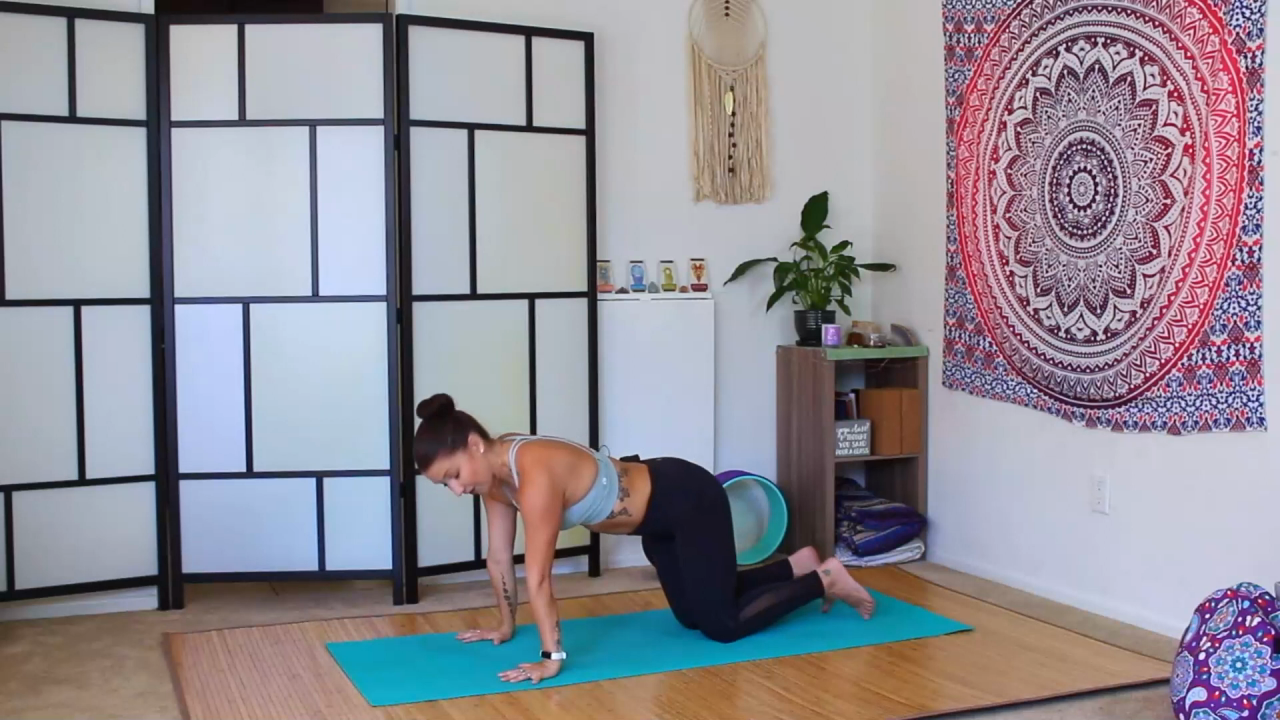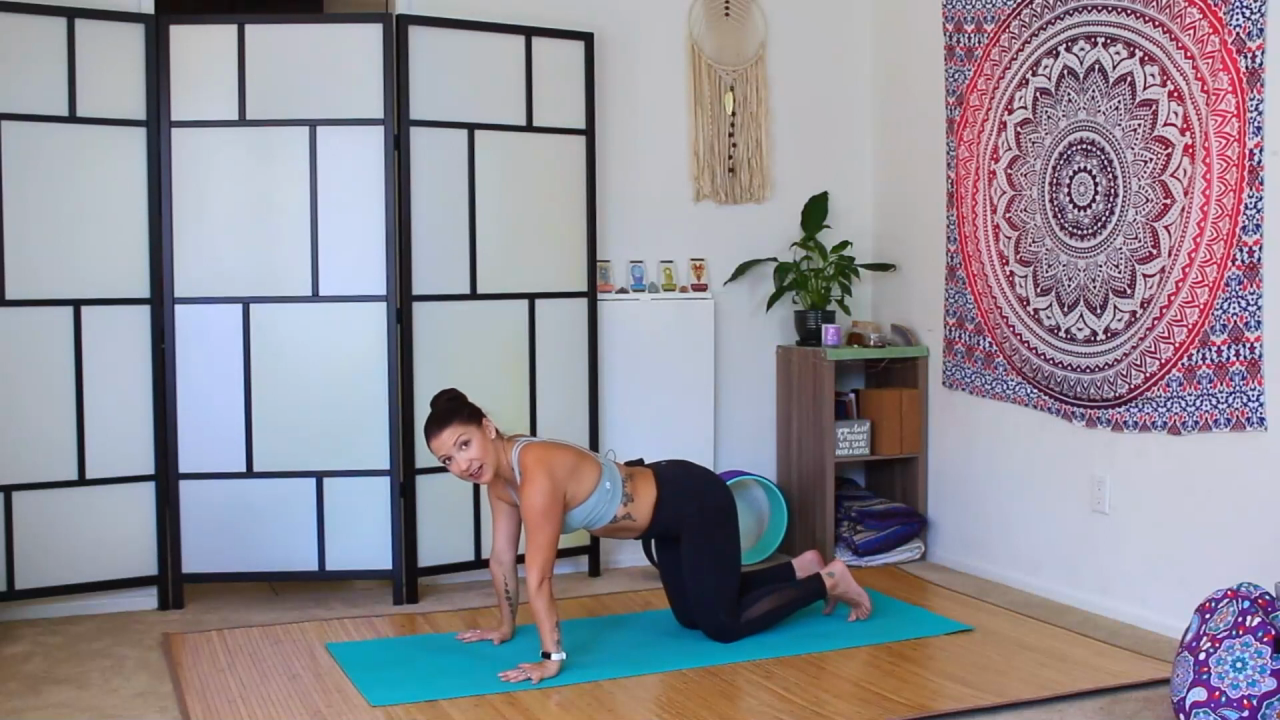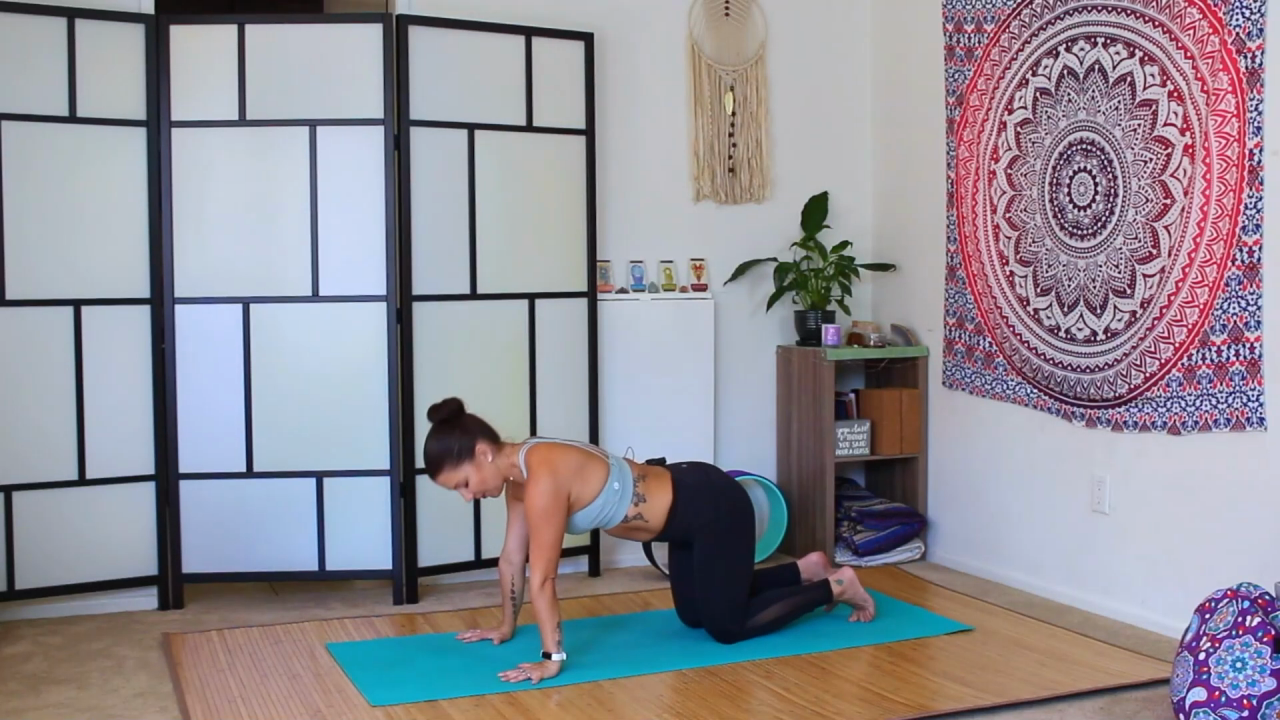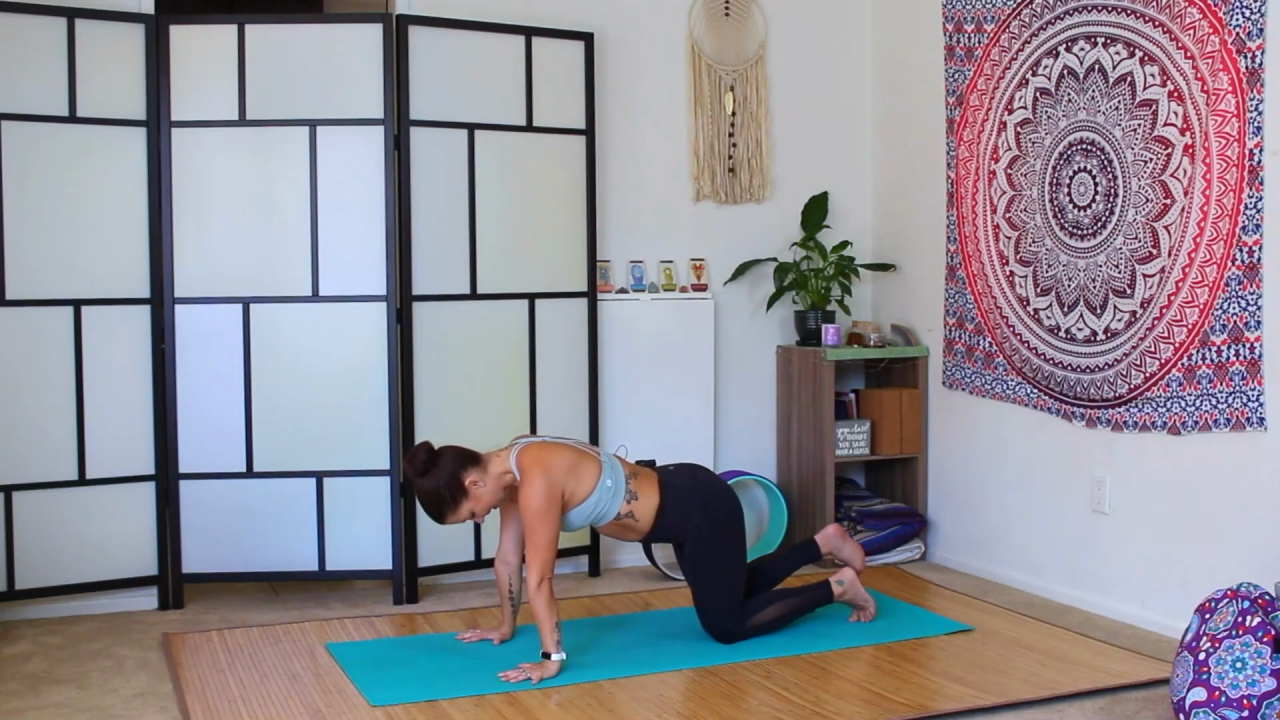
dt=0.5s
person 1, frame 1
left shoulder: (535, 474)
right shoulder: (496, 467)
left elbow: (538, 575)
right elbow: (498, 556)
left wrist: (551, 658)
right wrist: (505, 625)
left hip: (690, 501)
right hip: (661, 511)
left knee: (722, 625)
right knee: (692, 613)
left ankle: (825, 580)
right ankle: (798, 564)
person 1, frame 2
left shoulder: (537, 471)
right shoulder: (500, 472)
left elbow: (538, 576)
right elbow: (502, 557)
left wrist: (552, 657)
right wrist: (505, 625)
left hip: (697, 503)
right hip: (671, 505)
left knee: (722, 625)
right knee: (691, 615)
left ankle: (828, 580)
right ankle: (801, 568)
person 1, frame 3
left shoulder: (543, 475)
right shoulder: (516, 471)
left elbow: (542, 577)
right elbow: (511, 557)
left wrist: (552, 657)
right wrist: (506, 625)
left hip: (714, 508)
right hip: (688, 503)
left knee: (727, 627)
right knee: (693, 614)
left ankle: (835, 586)
right ankle: (806, 570)
person 1, frame 4
left shoulder: (535, 478)
right shoulder: (509, 468)
left elbow: (538, 577)
right elbow: (508, 557)
left wrist: (552, 659)
right wrist: (505, 626)
left hip: (703, 507)
right hip: (679, 498)
left knee: (726, 626)
right knee: (728, 592)
left ankle: (838, 585)
right ankle: (824, 543)
